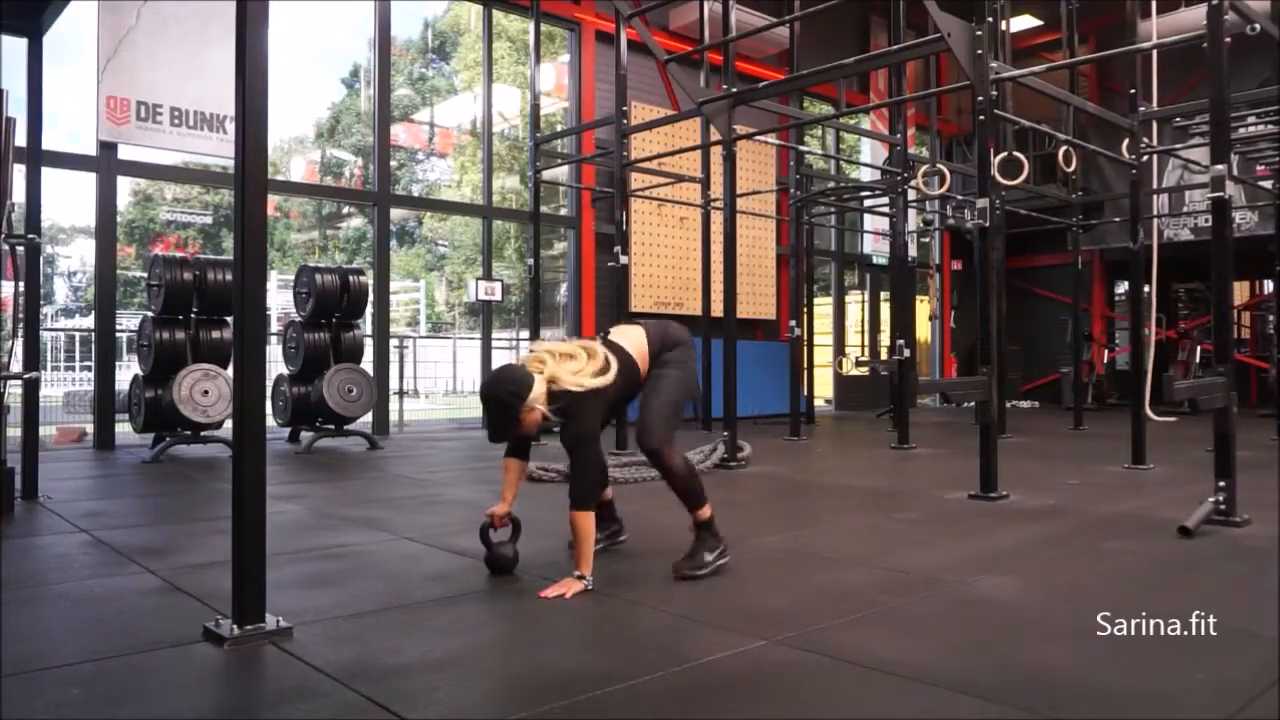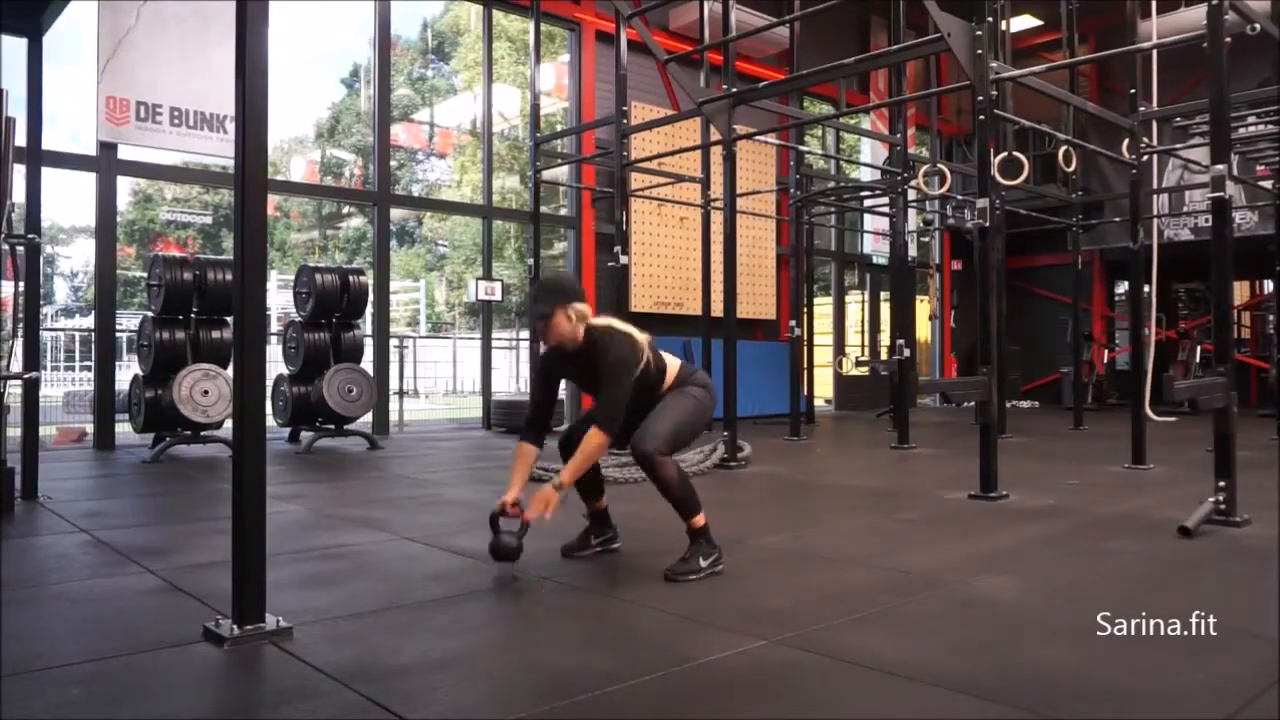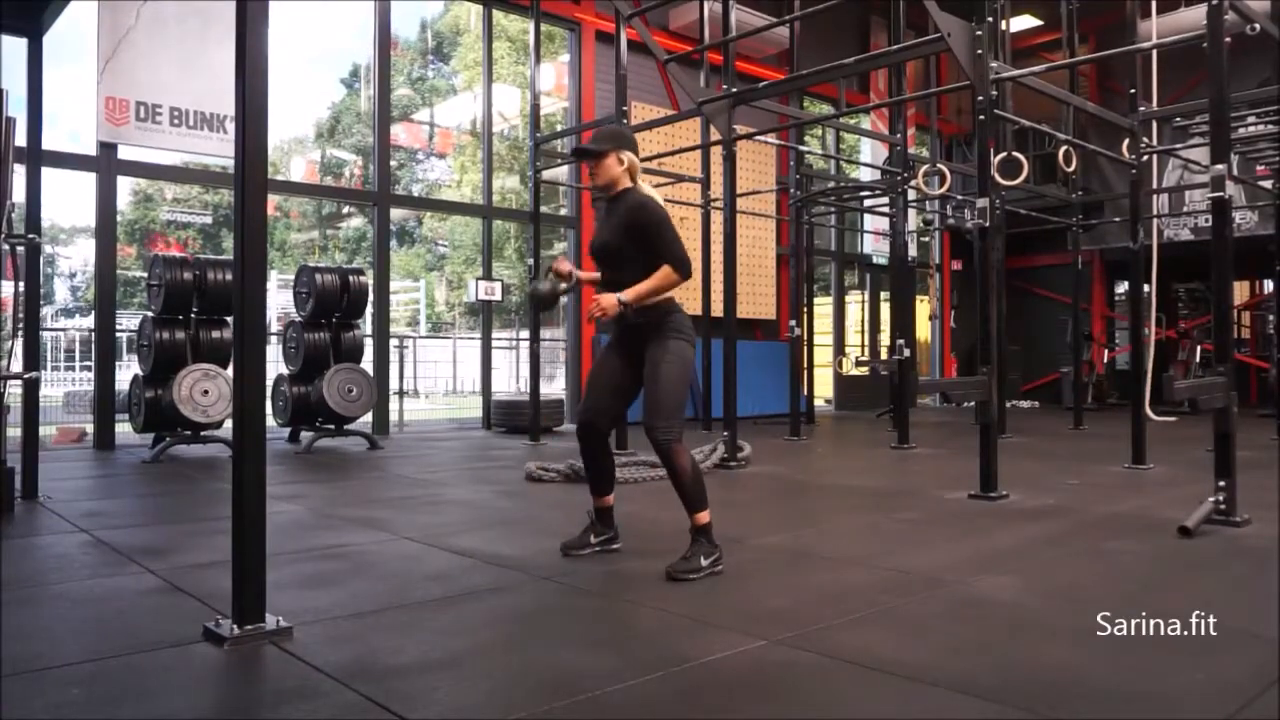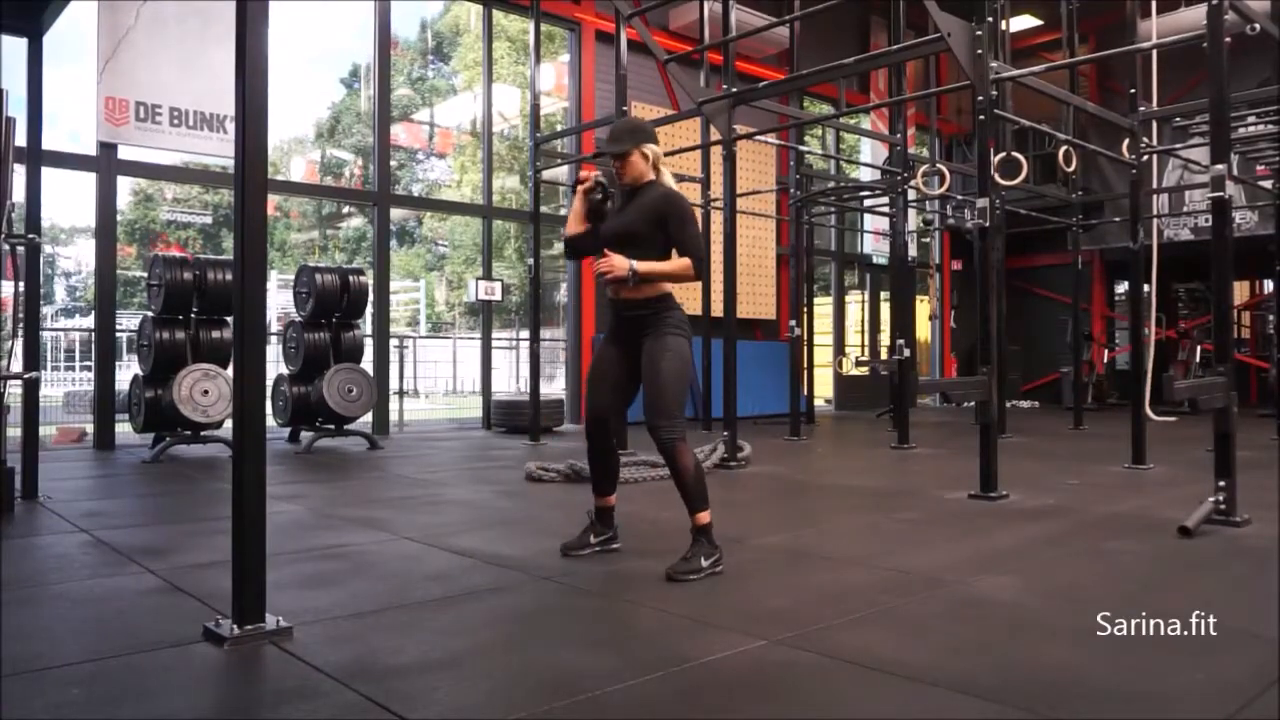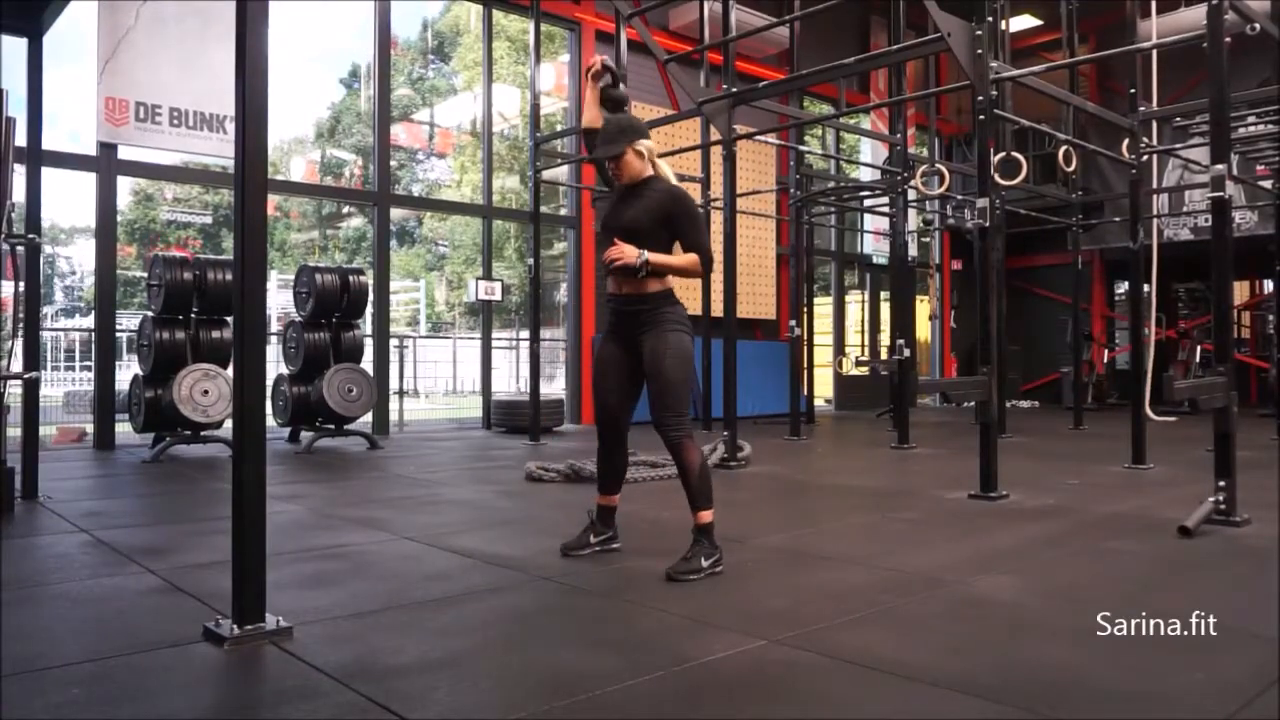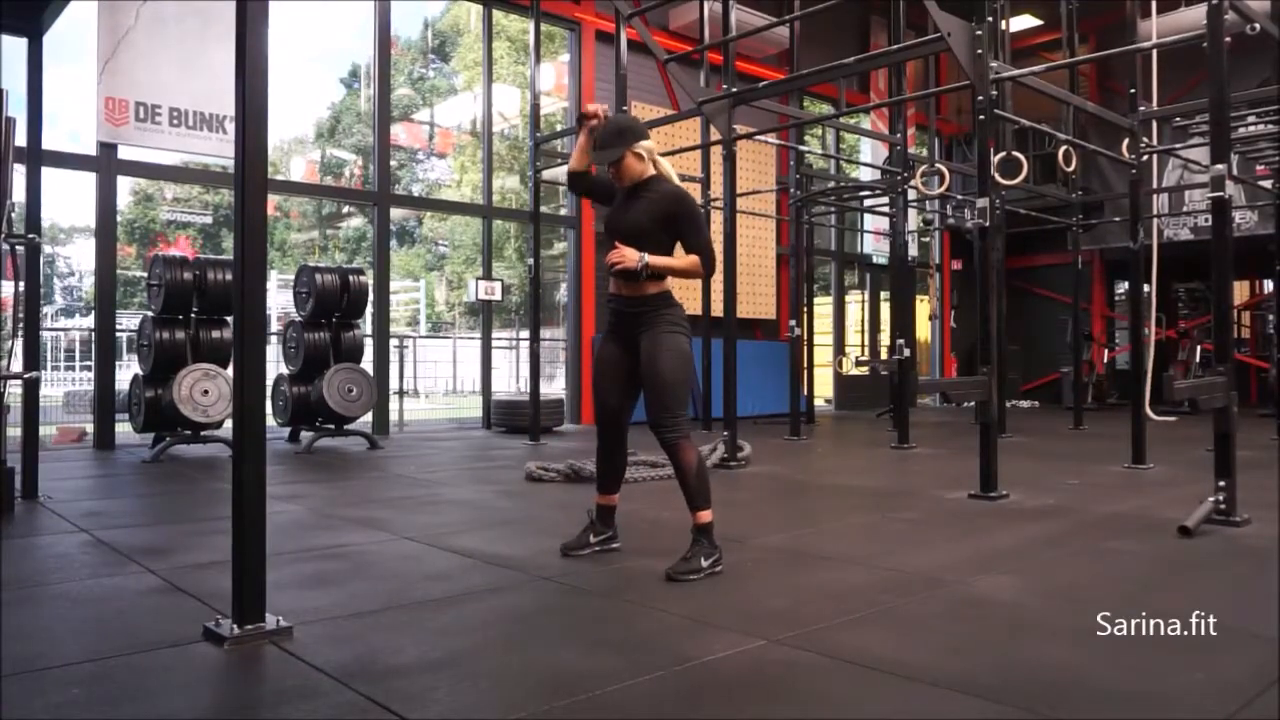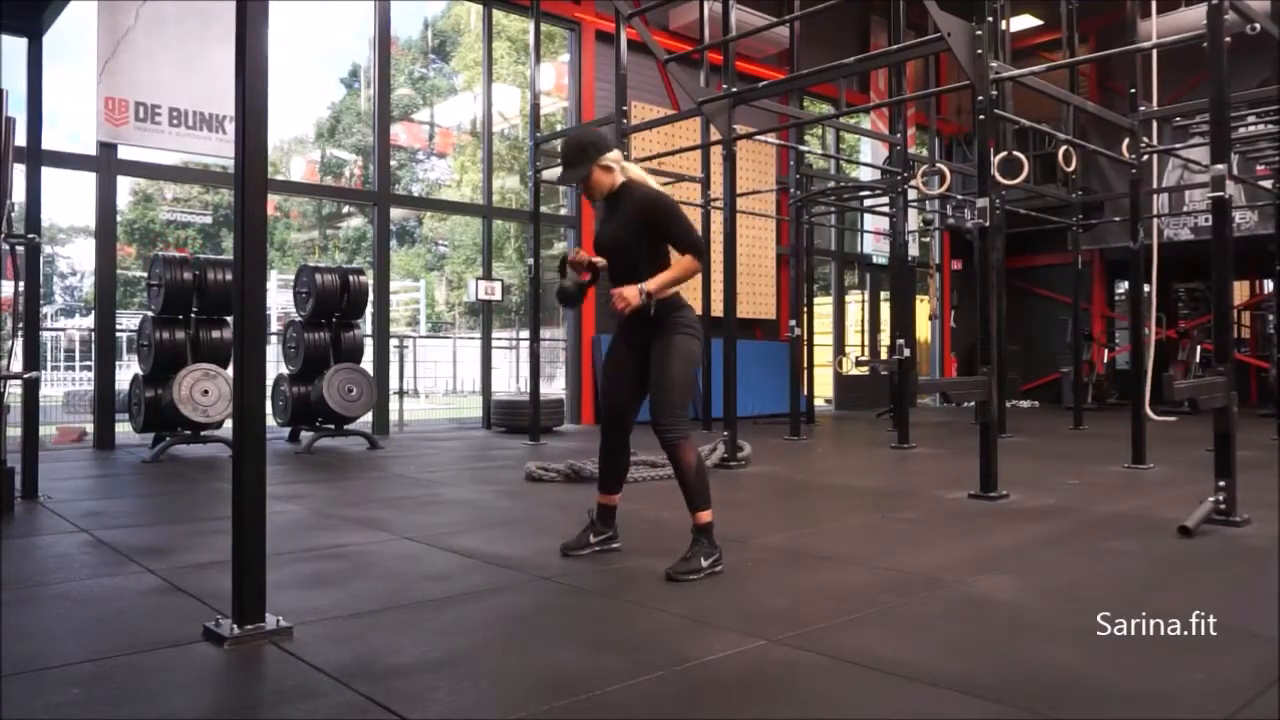
dt=0.3s
person 1, frame 1
left shoulder: (576, 404)
right shoulder: (530, 382)
left elbow: (583, 484)
right elbow: (518, 446)
left wrist: (581, 574)
right wrist: (505, 503)
left hip: (668, 348)
left knee: (653, 444)
right knee: (578, 444)
left ankle: (710, 540)
right ankle: (609, 524)
person 1, frame 2
left shoulder: (612, 345)
right shoulder: (555, 358)
left elbow: (606, 425)
right elbow: (535, 428)
left wrist: (559, 486)
right wrist: (514, 489)
left hip: (689, 390)
right hip: (646, 401)
left knee: (648, 448)
right knee: (572, 444)
left ankle: (706, 546)
right ankle: (602, 529)
person 1, frame 3
left shoulder: (641, 206)
right shoulder: (605, 212)
left elbow: (680, 267)
left wrist: (623, 299)
right wrist: (575, 273)
left hip: (665, 330)
right hip: (625, 334)
left knee: (662, 433)
right knee: (590, 425)
left ankle: (706, 544)
right ankle: (604, 527)
person 1, frame 4
left shoulder: (667, 200)
right shoulder: (619, 205)
left elbow: (695, 264)
right elbow: (575, 248)
left wrist: (633, 268)
right wrist: (582, 196)
left hip: (661, 324)
right hip: (620, 326)
left knee: (666, 431)
right knee: (597, 424)
left ankle: (706, 544)
right ankle: (604, 526)
person 1, frame 5
left shoulder: (671, 197)
right shoulder: (621, 189)
left elbow: (701, 262)
right elbow: (590, 135)
left wrist: (644, 257)
right wrist: (592, 84)
left hip: (661, 320)
right hip: (618, 323)
left knee: (674, 429)
right knee: (609, 425)
left ankle: (707, 543)
right ankle: (604, 525)
person 1, frame 6
left shoulder: (671, 196)
right shoulder: (622, 193)
left elbow: (705, 263)
right elbow: (577, 179)
left wrist: (645, 260)
right wrist: (589, 129)
left hip: (659, 323)
right hip: (618, 324)
left knee: (670, 430)
right knee: (608, 425)
left ankle: (707, 544)
right ankle: (604, 526)
person 1, frame 7
left shoulder: (647, 199)
right shoulder: (606, 206)
left elbow: (697, 254)
left wrist: (645, 290)
right wrist: (585, 261)
left hip: (672, 327)
right hip: (631, 326)
left knee: (670, 429)
right knee: (612, 422)
left ankle: (707, 543)
right ankle: (604, 527)
